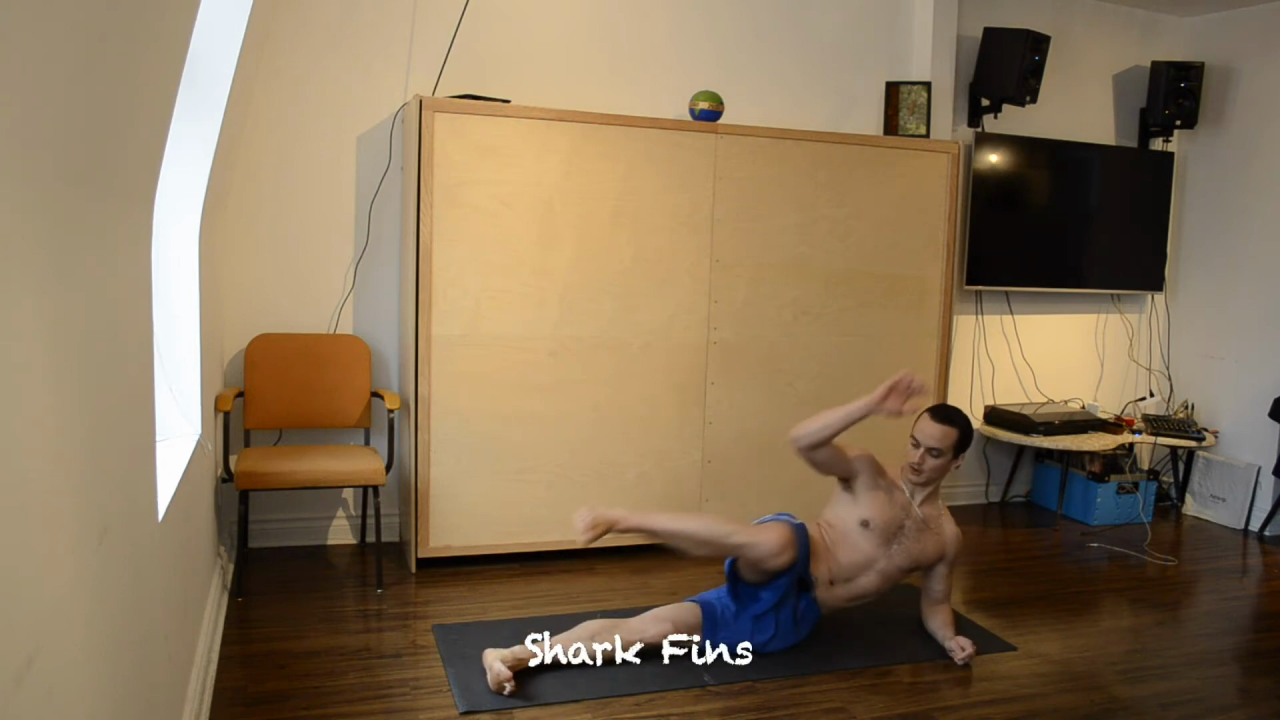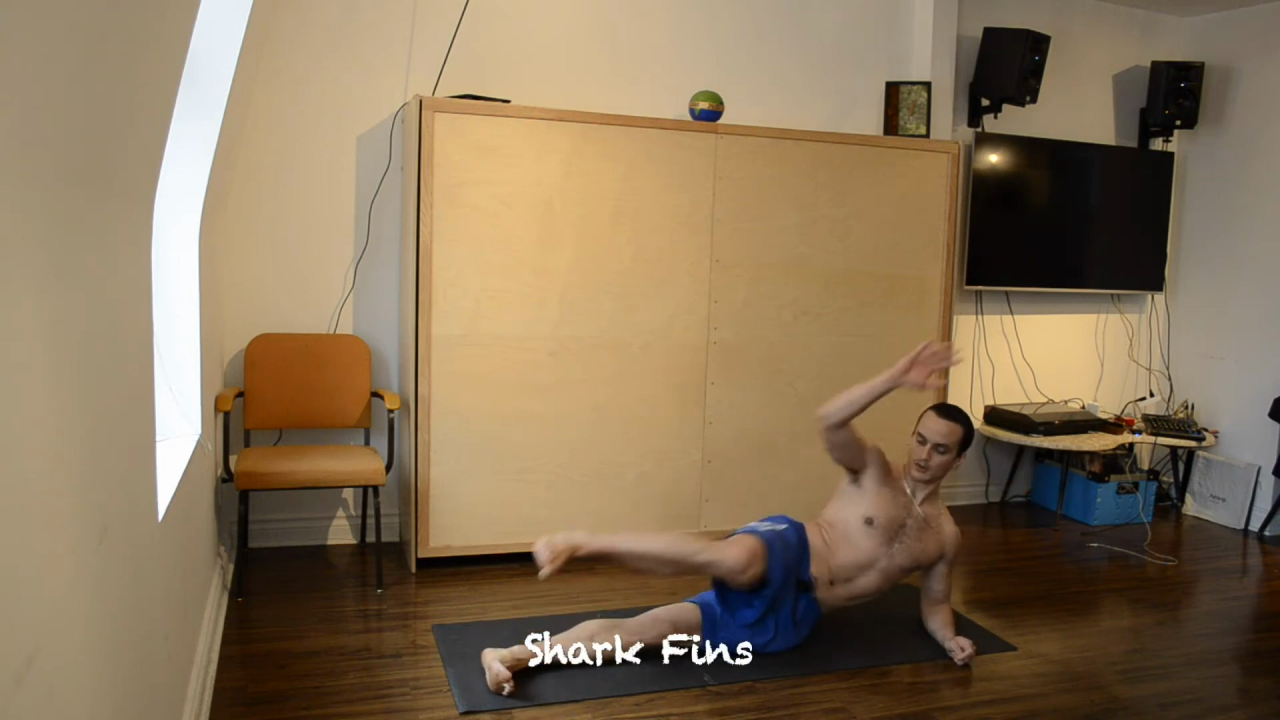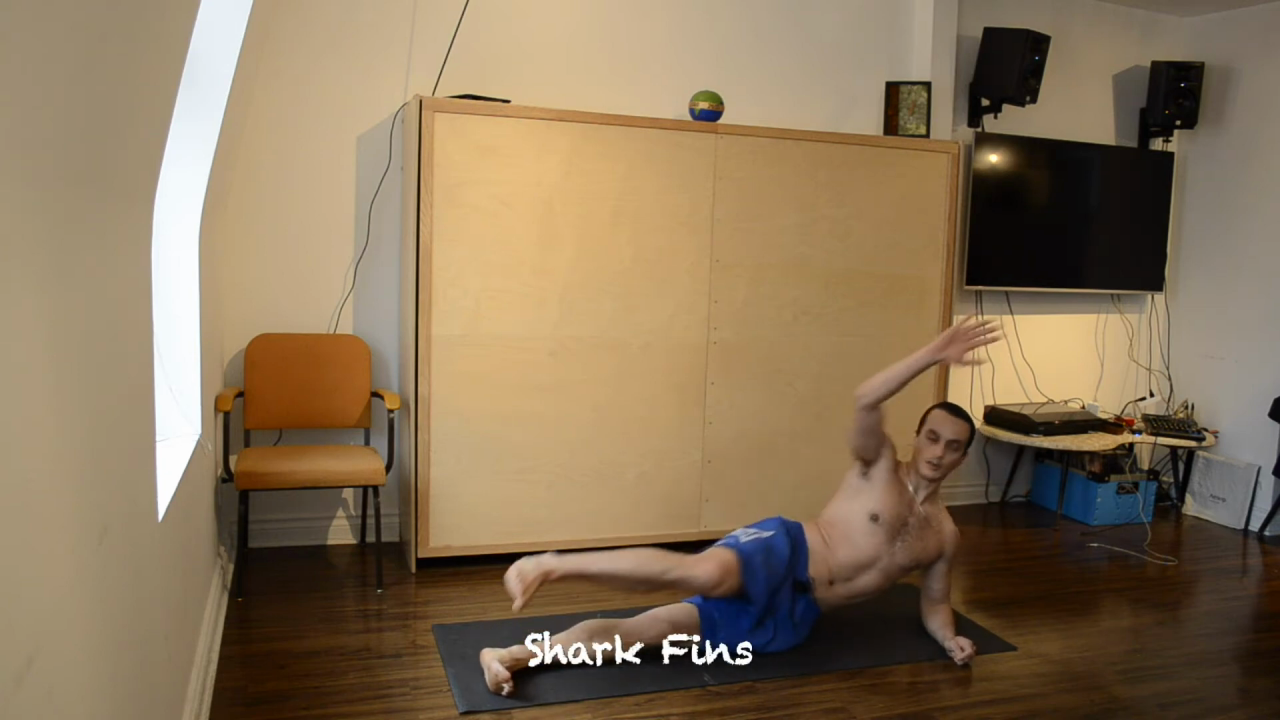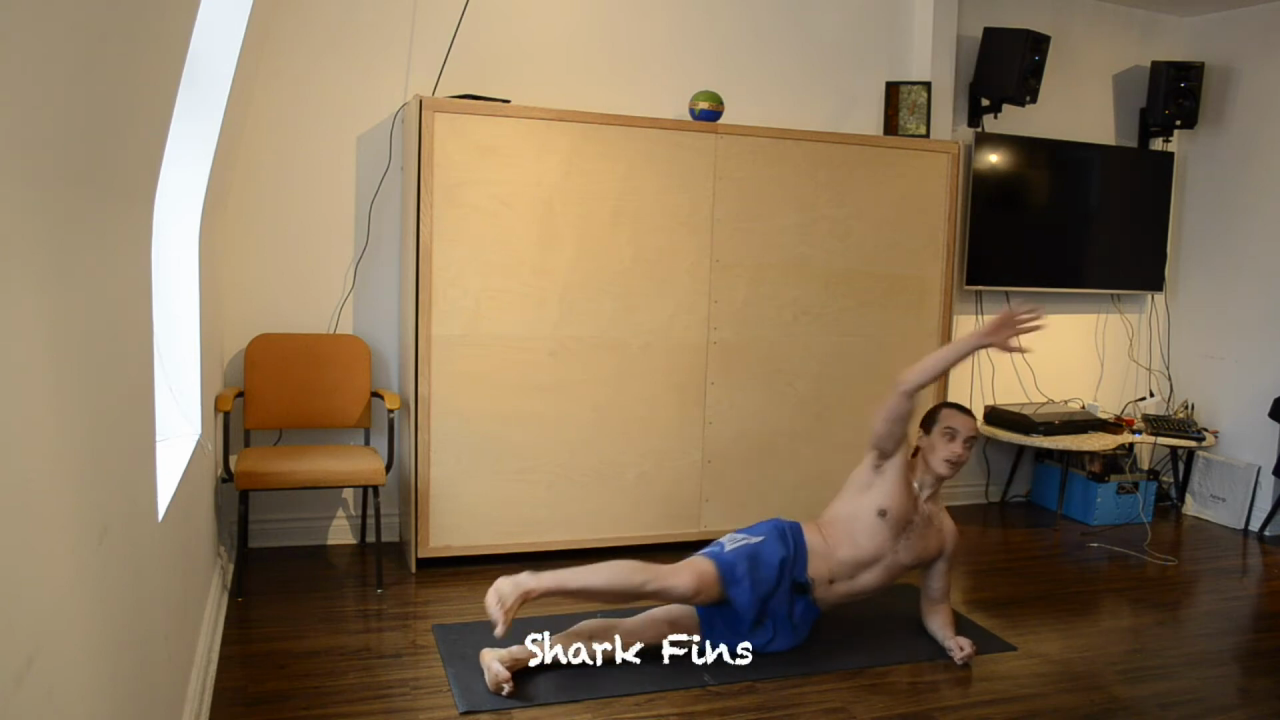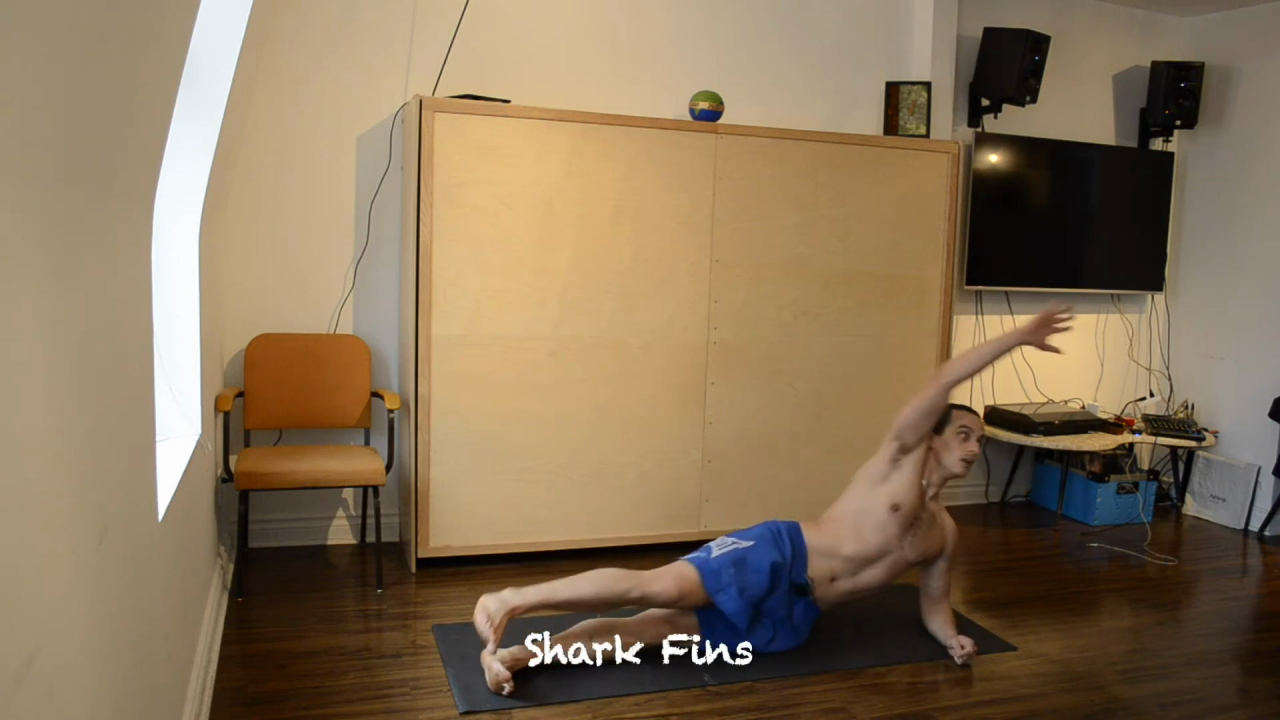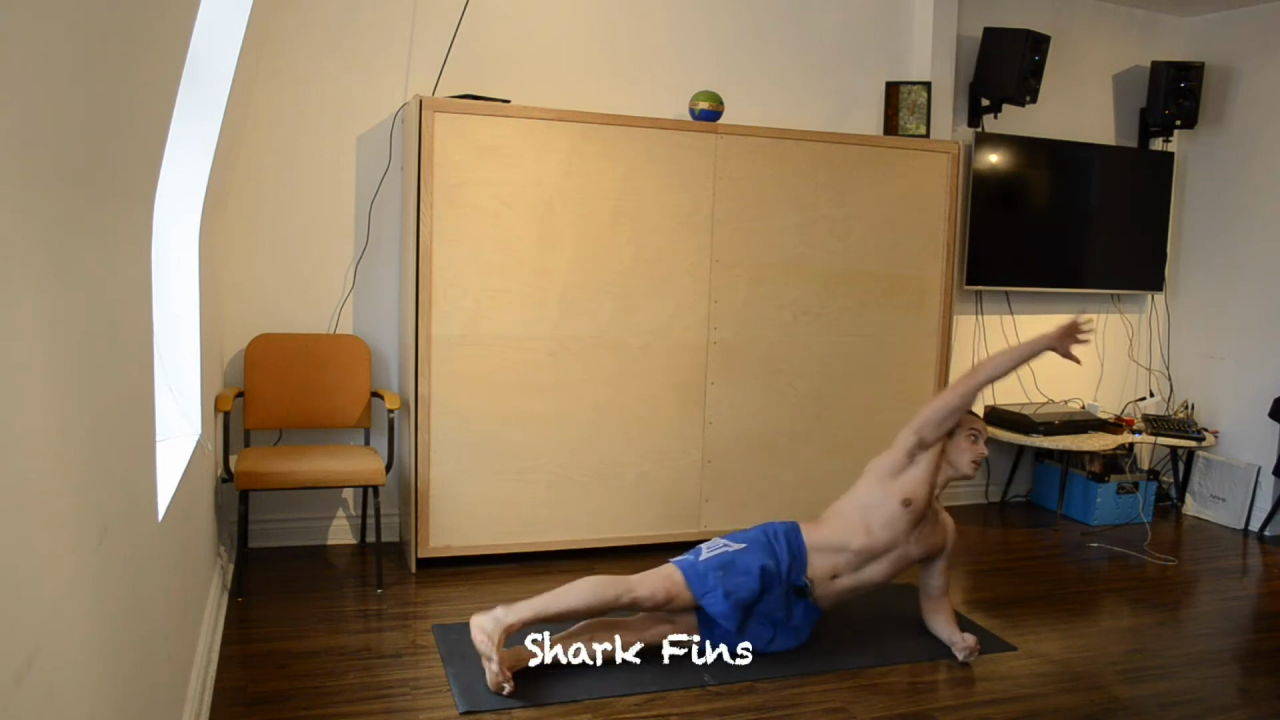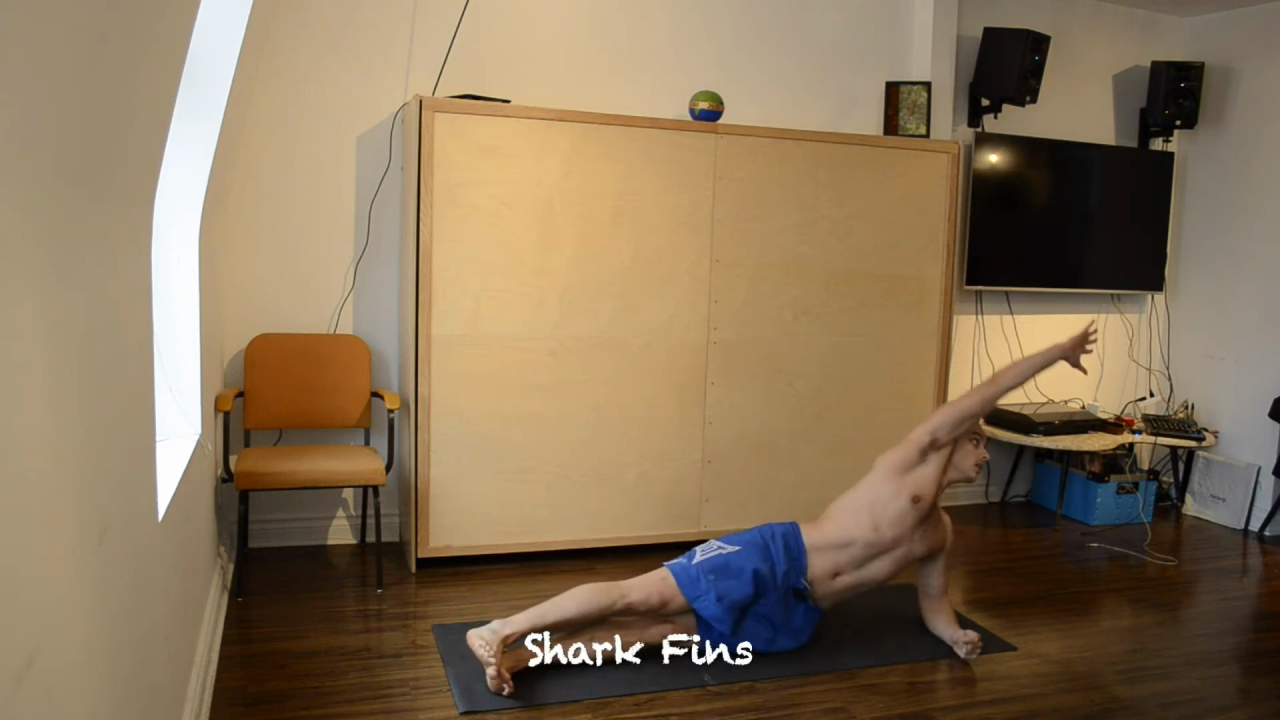
dt=0.1s
person 1, frame 1
left shoulder: (946, 536)
right shoulder: (867, 473)
left elbow: (935, 602)
right elbow: (802, 439)
left wrist: (950, 638)
right wrist: (870, 403)
left hip: (792, 616)
right hip: (774, 570)
left knee: (660, 625)
right knee: (773, 543)
left ankle: (518, 657)
right ankle: (600, 548)
person 1, frame 2
left shoulder: (945, 536)
right shoulder: (871, 470)
left elbow: (935, 601)
right elbow: (830, 420)
left wrist: (949, 638)
right wrist: (896, 378)
left hip: (793, 618)
right hip: (782, 554)
left knee: (660, 625)
right knee: (741, 560)
left ankle: (519, 654)
right ankle: (583, 542)
person 1, frame 3
left shoulder: (943, 535)
right shoulder: (880, 466)
left elbow: (934, 602)
right elbow: (863, 402)
left wrist: (950, 638)
right wrist: (929, 356)
left hip: (792, 615)
right hip: (781, 551)
left knee: (656, 627)
right knee: (705, 573)
left ankle: (517, 656)
right ankle: (551, 564)
person 1, frame 4
left shoulder: (942, 535)
right shoulder: (889, 461)
left elbow: (934, 603)
right elbow: (904, 389)
left wrist: (948, 638)
right wrist: (976, 342)
left hip: (790, 617)
right hip: (777, 554)
left knee: (655, 626)
right knee: (682, 583)
left ankle: (517, 655)
right ankle: (528, 583)
person 1, frame 5
left shoulder: (943, 533)
right shoulder: (904, 457)
left elbow: (934, 603)
right elbow: (940, 385)
left wrist: (952, 637)
right wrist: (1013, 338)
left hip: (791, 616)
right hip: (779, 553)
left knee: (655, 627)
right knee: (661, 588)
left ankle: (517, 655)
right ankle: (512, 600)
person 1, frame 6
left shoulder: (943, 533)
right shoulder: (913, 454)
left elbow: (934, 600)
right elbow: (966, 384)
left wrist: (953, 635)
right wrist: (1045, 342)
left hip: (790, 615)
right hip: (773, 558)
left knee: (662, 627)
right knee: (649, 592)
left ankle: (519, 654)
right ankle: (502, 623)
person 1, frame 7
left shoulder: (940, 532)
right shoulder: (920, 456)
left elbow: (933, 601)
right elbow: (986, 393)
left wrist: (955, 634)
right wrist: (1057, 350)
left hip: (791, 617)
right hip: (773, 559)
left knee: (661, 630)
right knee: (642, 598)
left ankle: (518, 658)
right ankle: (501, 635)
